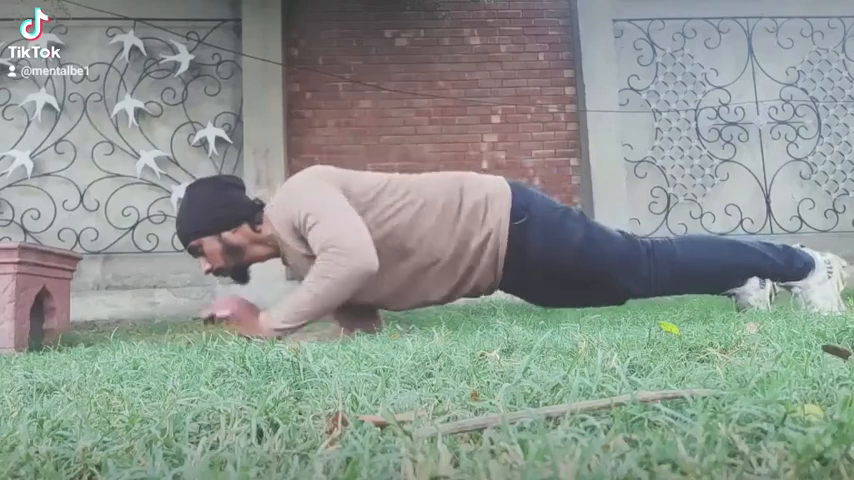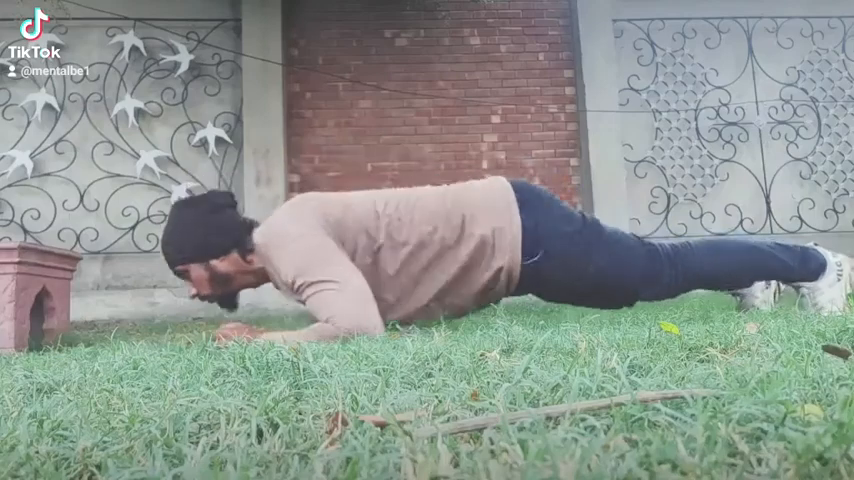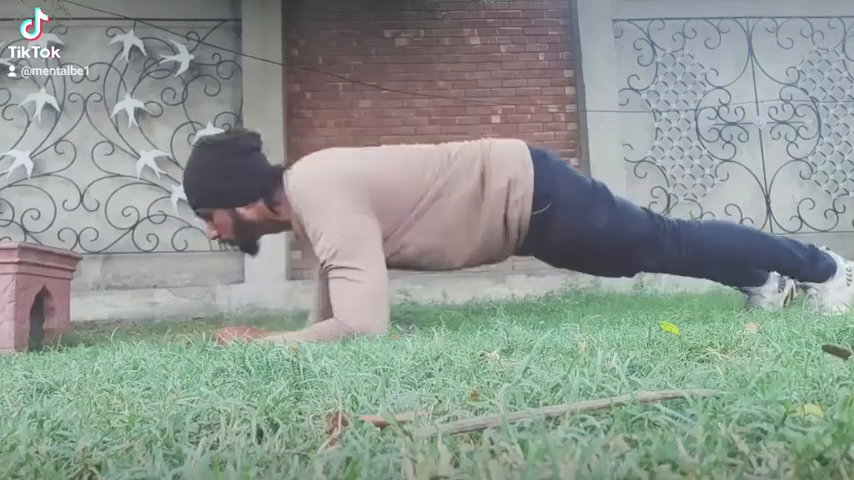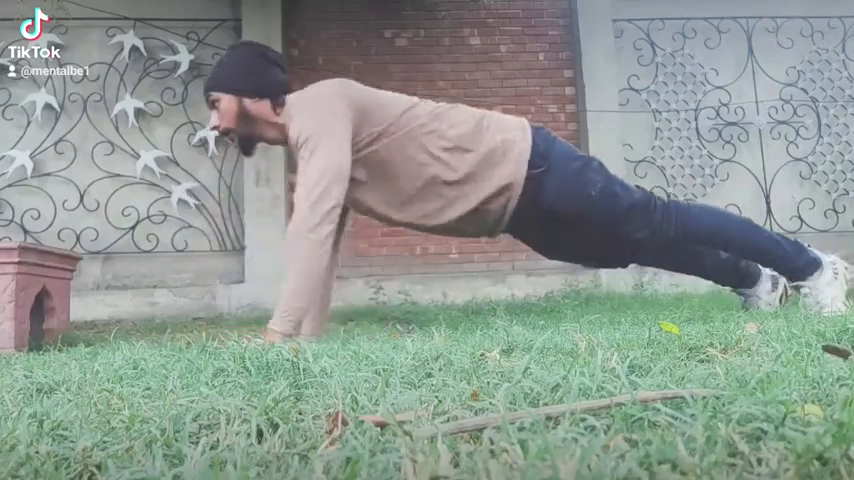
dt=0.4s
person 1, frame 1
left shoulder: (301, 197)
right shoulder: (301, 253)
left elbow: (358, 258)
right elbow: (360, 317)
left wrist: (271, 323)
right wrist: (281, 326)
left hip: (507, 223)
right hip: (501, 265)
left knee: (649, 264)
right knee: (633, 282)
right ankle: (742, 282)
person 1, frame 2
left shoulder: (289, 240)
right shoulder: (292, 238)
left elbow: (360, 326)
right elbow: (364, 308)
left wrist: (266, 341)
right wrist: (285, 337)
left hip: (515, 235)
right hip: (499, 229)
left knee: (662, 271)
right knee: (635, 276)
right ankle: (752, 280)
person 1, frame 3
left shoulder: (324, 202)
right shoulder: (304, 178)
left elbow: (365, 324)
right elbow: (336, 298)
left wrist: (267, 346)
right wrist: (313, 329)
left hip: (526, 190)
right hip: (512, 191)
left knee: (666, 243)
right knee: (633, 256)
right ankle: (762, 280)
person 1, frame 4
left shoulder: (317, 106)
right shoulder: (303, 144)
left elbow: (314, 223)
right elbow: (321, 238)
left wrist: (278, 337)
right wrist: (308, 339)
left hip: (528, 168)
right hip: (513, 207)
left knee: (656, 226)
right knee: (624, 249)
right ankle: (755, 282)
